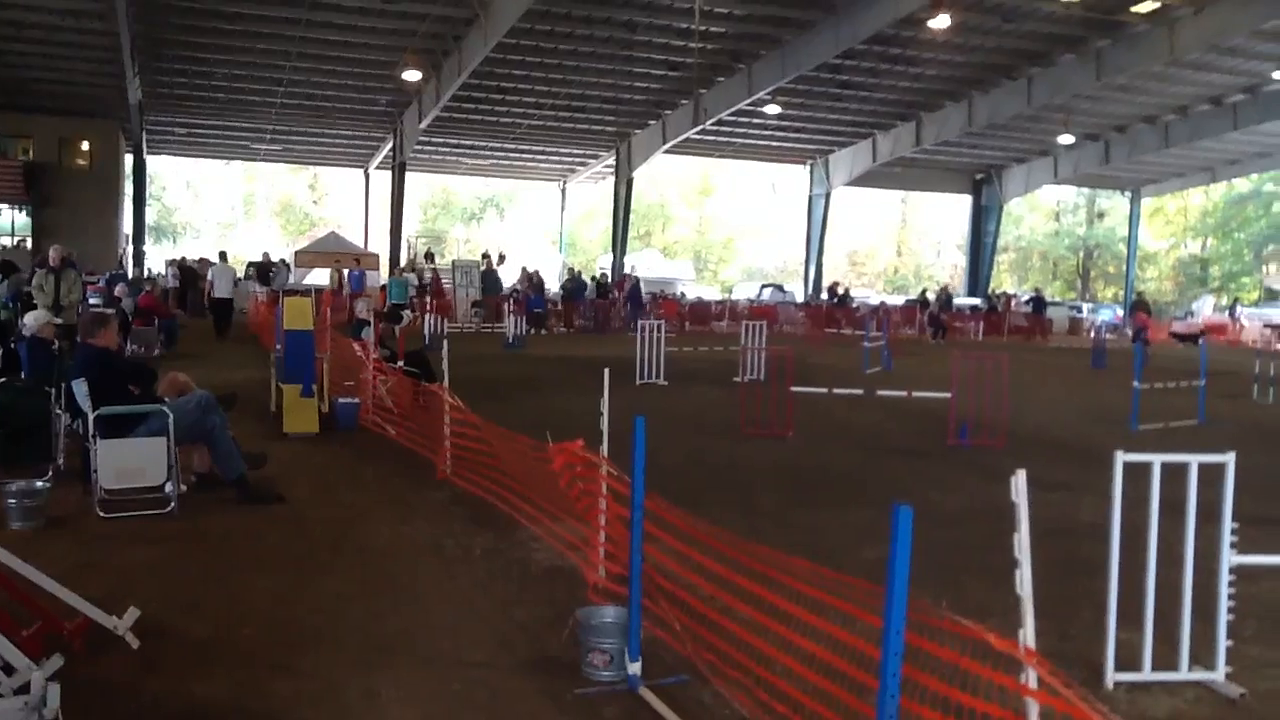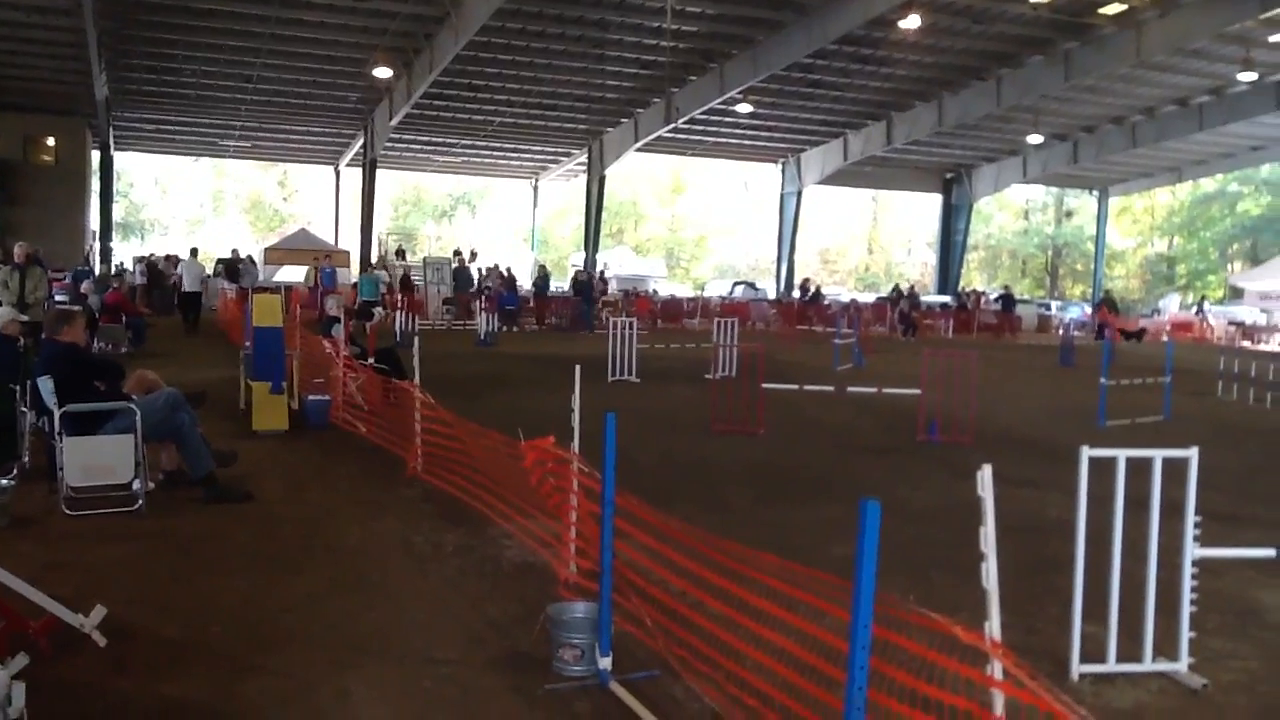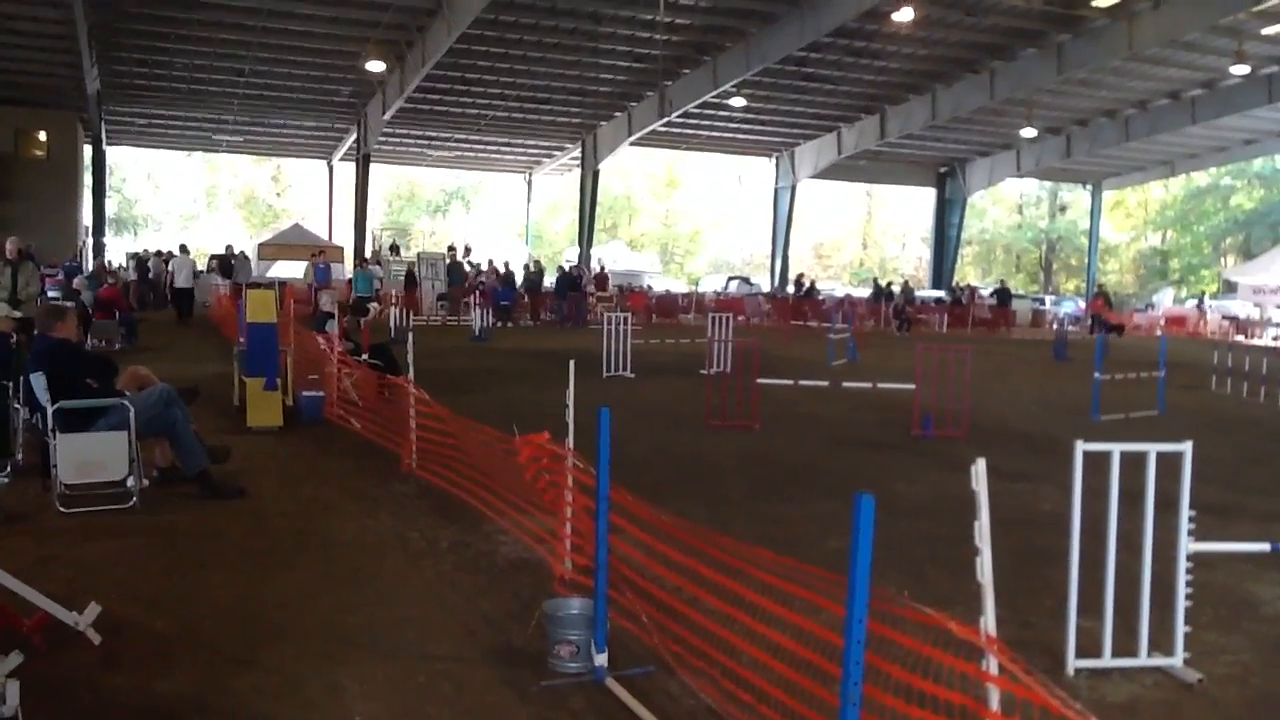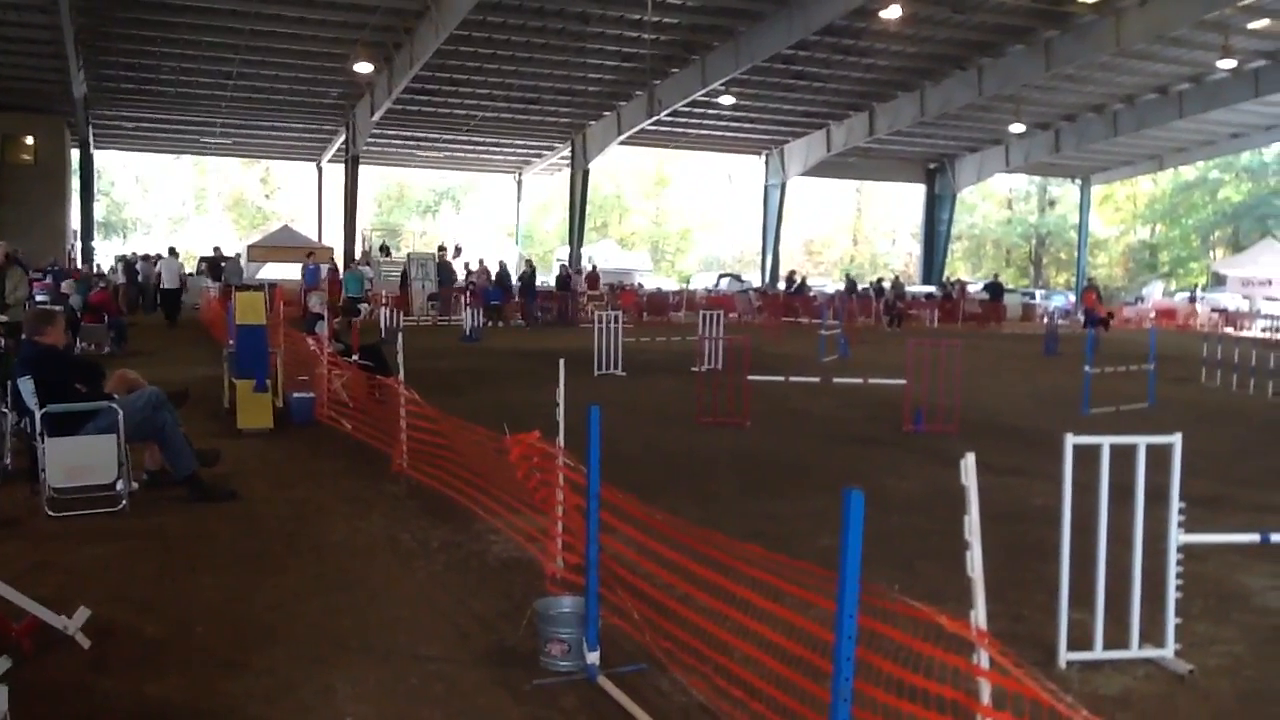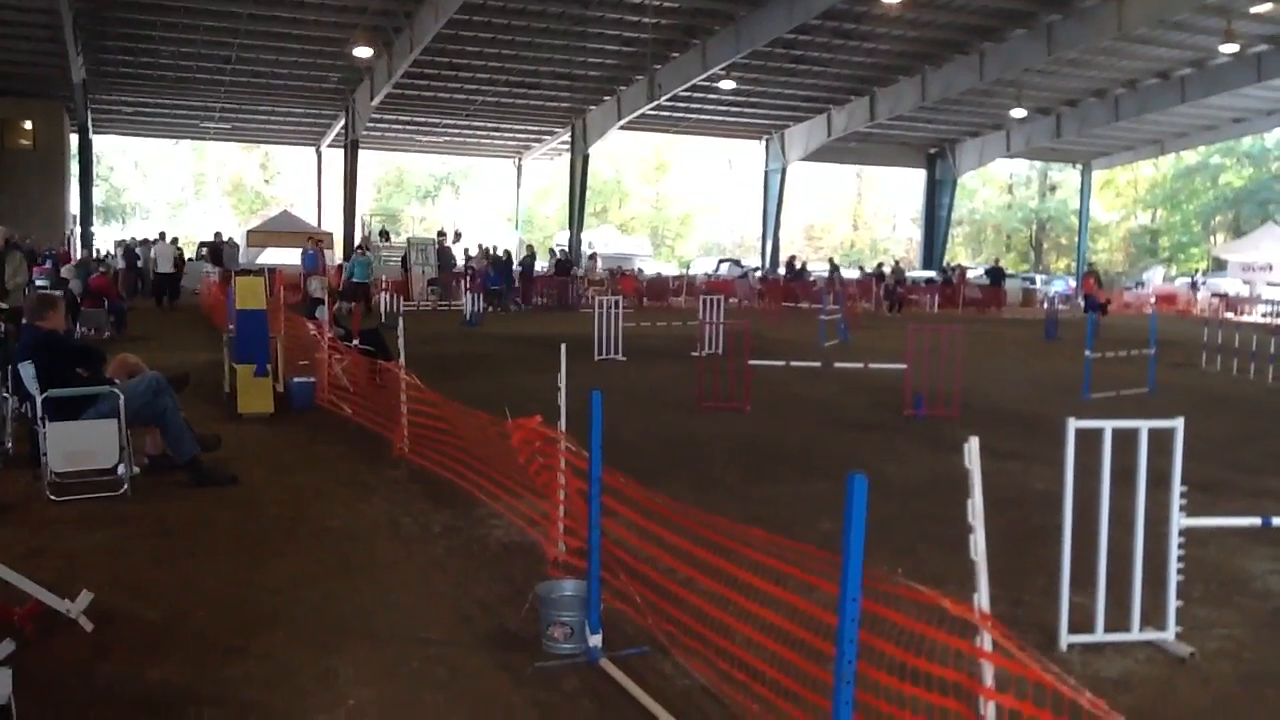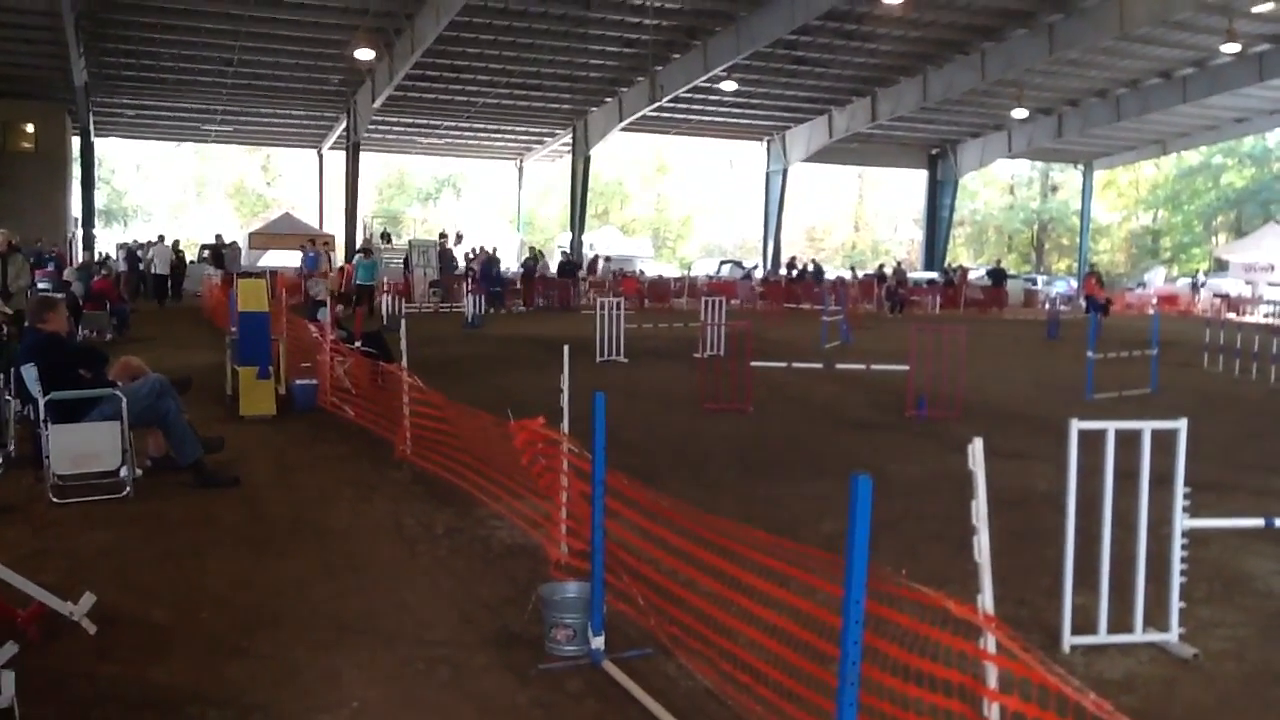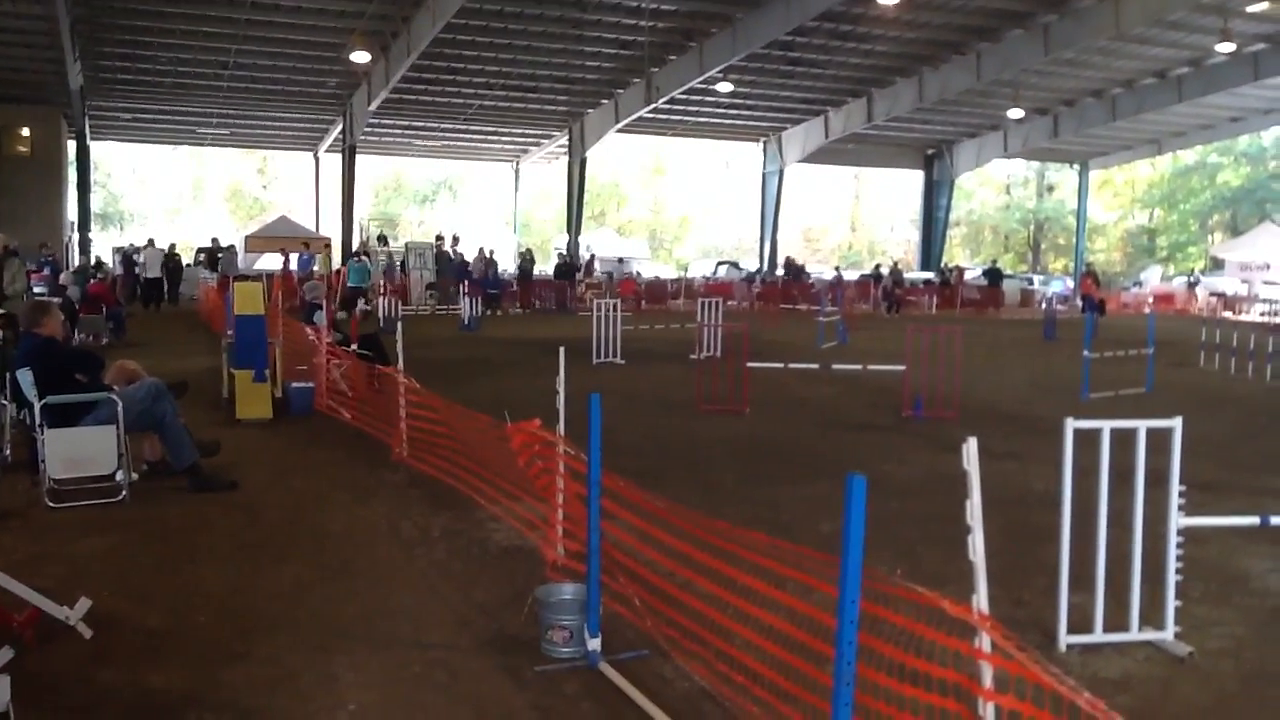
dt=0.5s
person 1, frame 1
left shoulder: (83, 357)
right shoulder: (100, 357)
right elbow: (148, 376)
left hip: (122, 428)
right hip: (133, 429)
left knee: (210, 422)
right knee: (204, 400)
left ankle: (242, 485)
person 1, frame 2
left shoulder: (49, 353)
right shoulder: (67, 352)
right elbow: (116, 373)
left hip: (89, 425)
right hip: (102, 426)
left knee: (179, 420)
right knee: (172, 397)
left ankle: (211, 484)
right ankle: (206, 454)
person 1, frame 3
left shoulder: (41, 350)
right shoulder: (59, 348)
right elbow: (108, 369)
left hip: (81, 422)
right hip: (94, 423)
left knee: (171, 415)
right knee: (166, 393)
left ankle: (204, 479)
right ankle: (200, 455)
person 1, frame 4
left shoulder: (29, 354)
right shoulder: (46, 355)
right elbow: (94, 373)
left hip: (71, 426)
right hip: (82, 427)
left knee: (160, 417)
right knee: (154, 397)
person 1, frame 5
left shoulder: (30, 339)
right shoulder: (47, 340)
right elbow: (96, 358)
left hip: (69, 410)
right hip: (83, 411)
left knee: (159, 401)
right knee: (155, 382)
person 1, frame 6
left shoulder: (32, 341)
right shoulder: (49, 343)
right elbow: (98, 359)
left hip: (73, 412)
right hip: (86, 414)
left knee: (162, 403)
right knee: (158, 384)
person 1, frame 7
left shoulder: (28, 347)
right shoulder: (45, 347)
right elbow: (95, 363)
left hip: (68, 418)
right hip: (81, 419)
left knee: (159, 407)
right knee: (154, 388)
